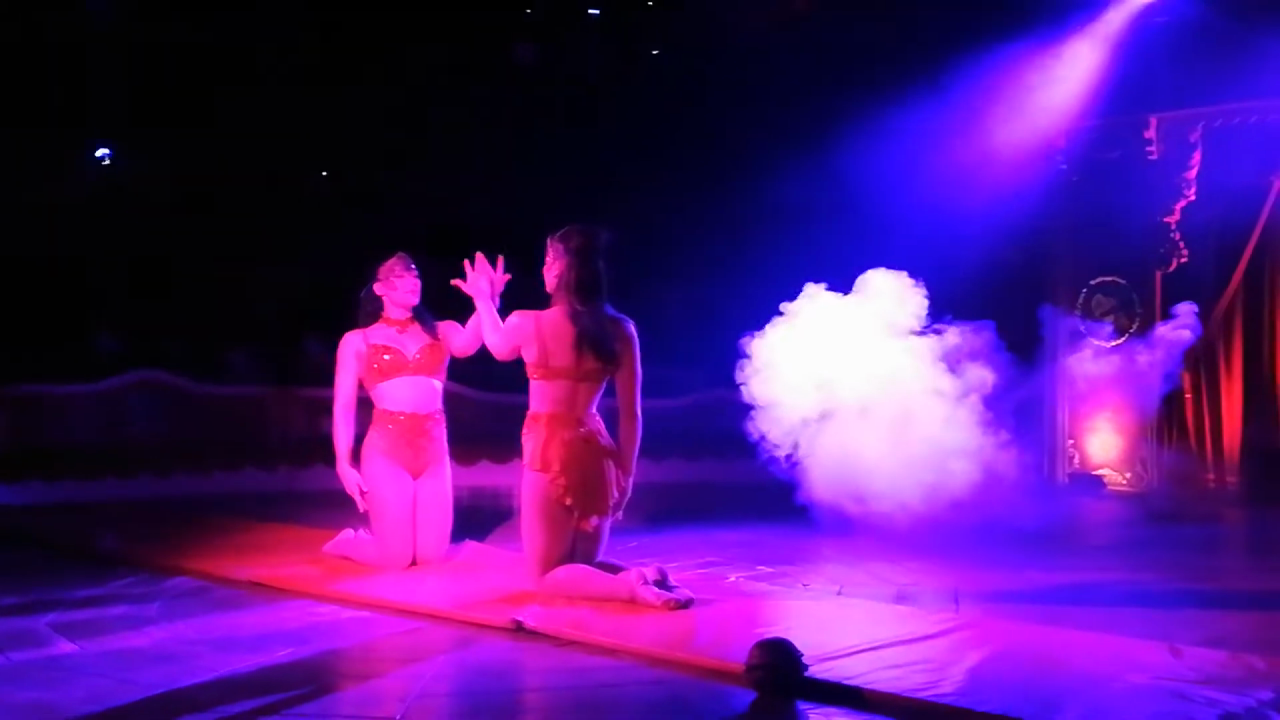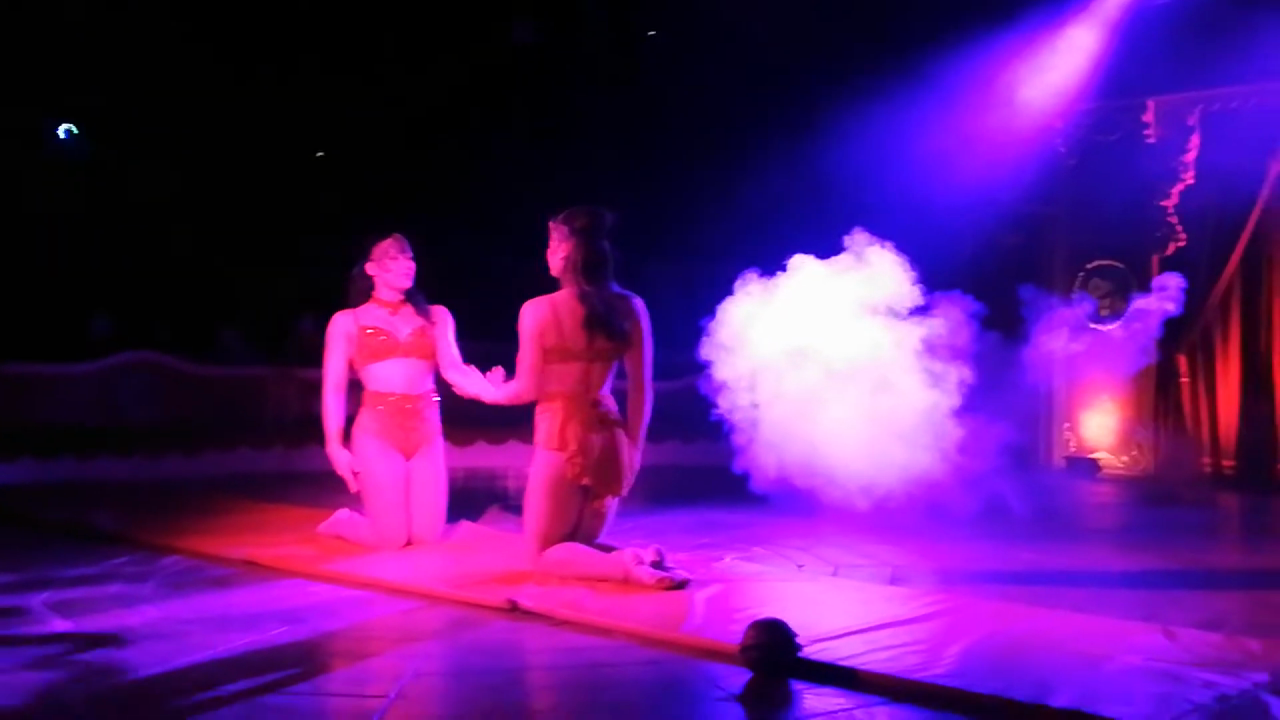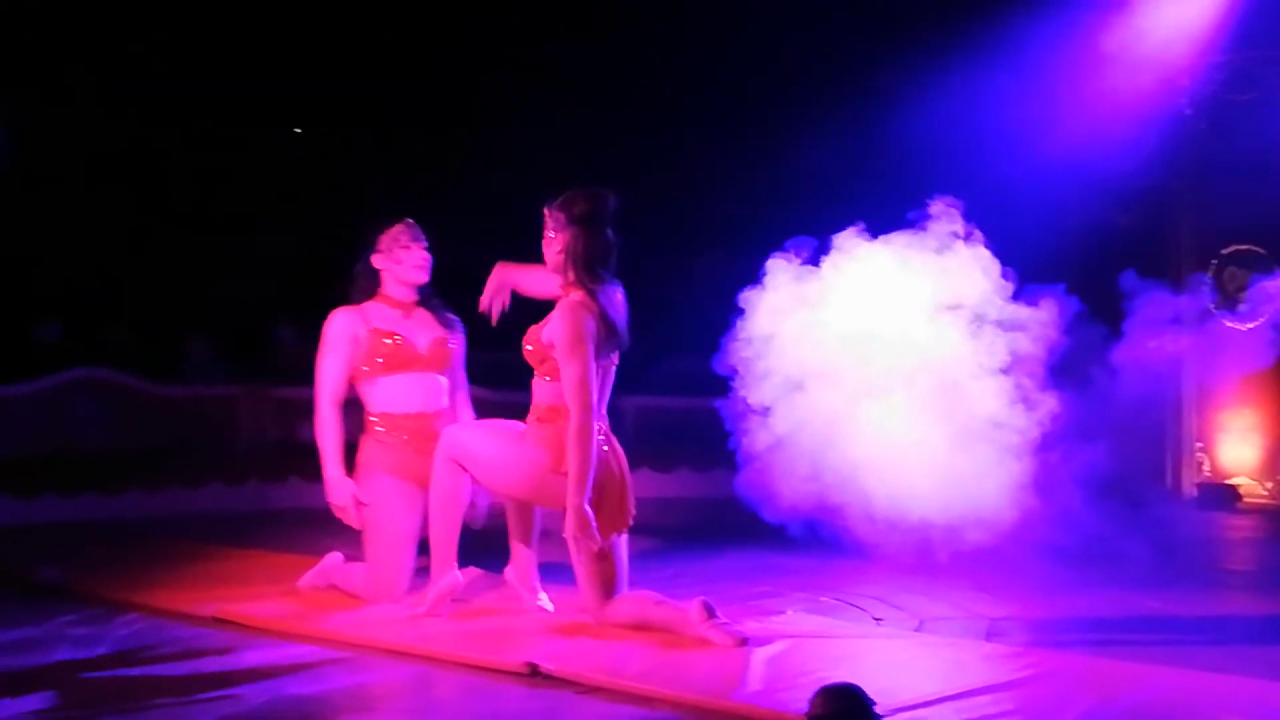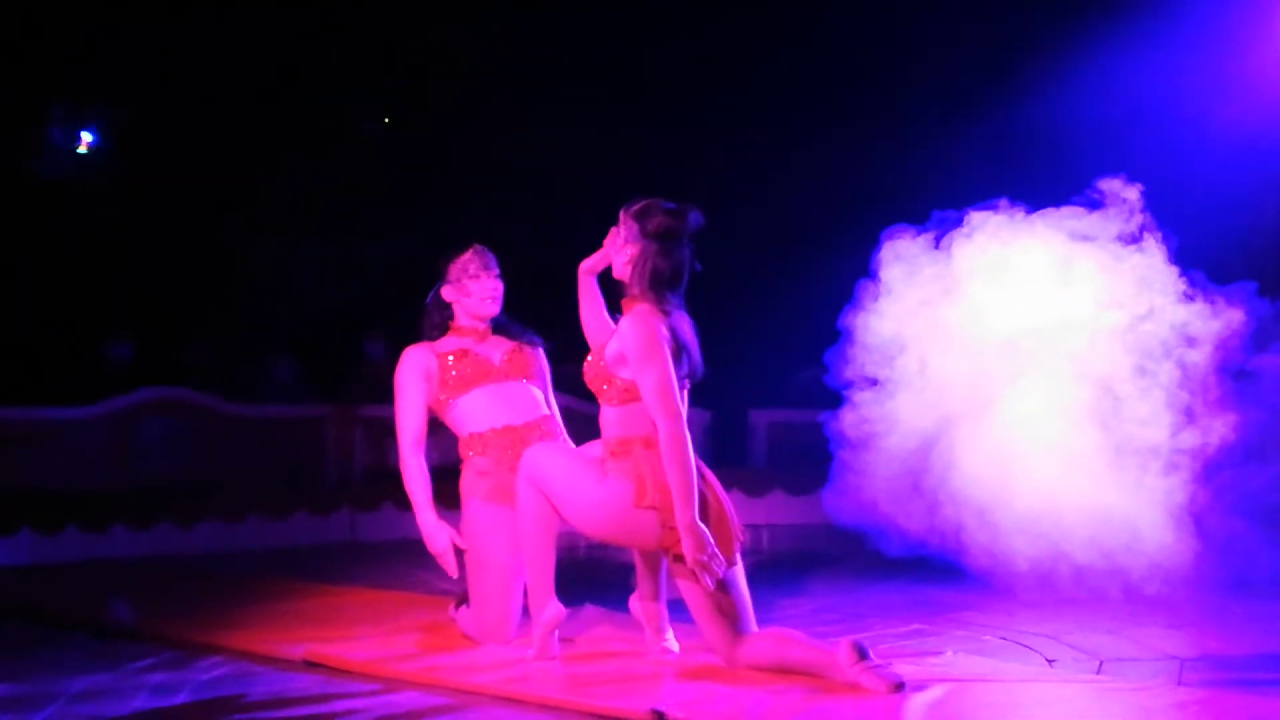
dt=1s
person 1, frame 1
left shoulder: (526, 324)
right shoulder: (621, 330)
left elbow: (500, 349)
right elbow: (631, 414)
left wrist: (483, 300)
right wrist: (626, 474)
left hip: (550, 454)
right hip: (597, 453)
left knee: (547, 574)
right knee: (584, 564)
left ankle: (630, 586)
right ankle: (644, 576)
person 1, frame 2
left shoulder: (540, 310)
right shoulder: (631, 307)
left elbow: (527, 389)
right elbow: (641, 390)
left wrist: (487, 391)
right wrist: (633, 448)
left hip: (563, 438)
right hip: (609, 436)
left knee: (545, 553)
right knee: (581, 546)
left ankle: (626, 566)
right ankle: (642, 559)
person 1, frame 3
left shoulder: (570, 314)
right shoulder: (608, 294)
left elbow: (582, 414)
right elbow: (557, 283)
left wrist: (576, 501)
left hip: (560, 462)
right hip: (599, 465)
left knee: (453, 441)
right knee: (608, 607)
left ankle: (443, 574)
right ankle: (689, 617)
person 1, frame 4
left shoulder: (641, 322)
right shoulder: (665, 318)
left elbow: (672, 427)
right elbow: (605, 347)
left wrist: (687, 522)
right wrist: (587, 276)
left hip: (649, 498)
right hip: (678, 501)
left knee: (536, 461)
right knee: (740, 648)
left ankle: (543, 611)
right ankle: (840, 660)
person 2, frame 1
left shoulder: (442, 332)
right shoulder: (357, 341)
left elbow: (468, 344)
right elbow: (344, 407)
left wrist: (487, 300)
right wrist: (344, 465)
left hip: (434, 450)
right hip: (386, 450)
left knee: (432, 554)
right knee: (396, 557)
left ankle: (376, 535)
right ankle: (349, 542)
person 2, frame 2
left shoulder: (435, 316)
right shoulder: (347, 321)
left elbow: (451, 368)
right elbow: (334, 388)
left wrist: (482, 386)
right wrist: (335, 445)
left hip: (426, 430)
right hip: (377, 431)
left knee: (427, 536)
right knee: (391, 538)
left ankle: (372, 517)
right ankle: (344, 522)
person 2, frame 3
left shoulder: (448, 324)
right shoulder: (348, 321)
right elbow: (326, 405)
right wrist: (335, 475)
right hip: (388, 456)
right knee: (387, 591)
right ankle: (335, 570)
person 2, frame 4
left shoulder: (529, 347)
right shoulder: (421, 358)
right elbow: (410, 448)
right wrist: (428, 520)
right hip: (492, 481)
right ankle: (469, 608)
